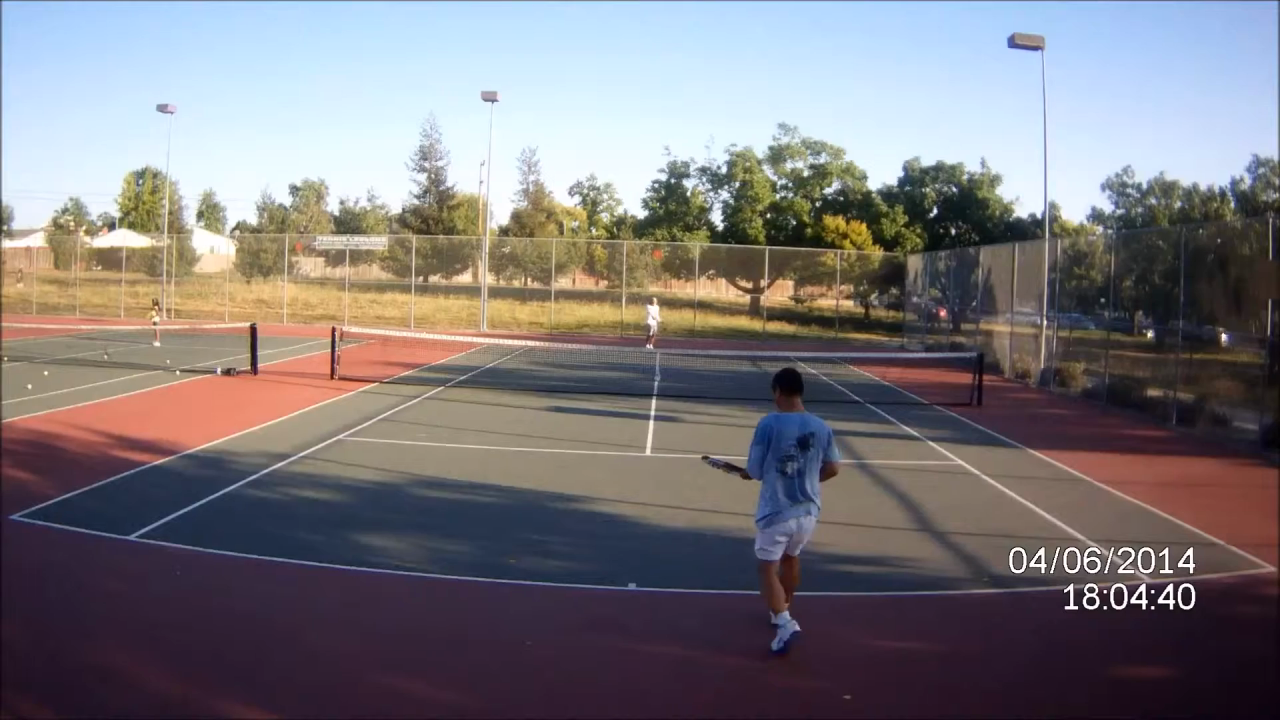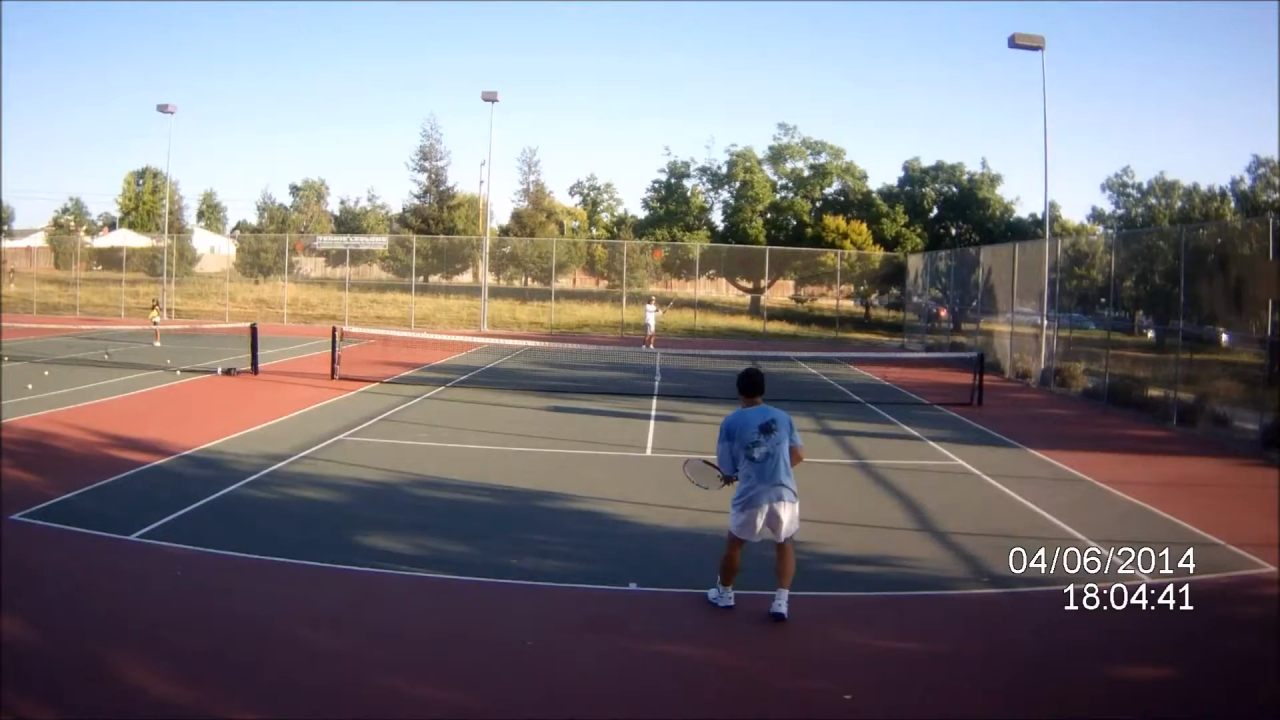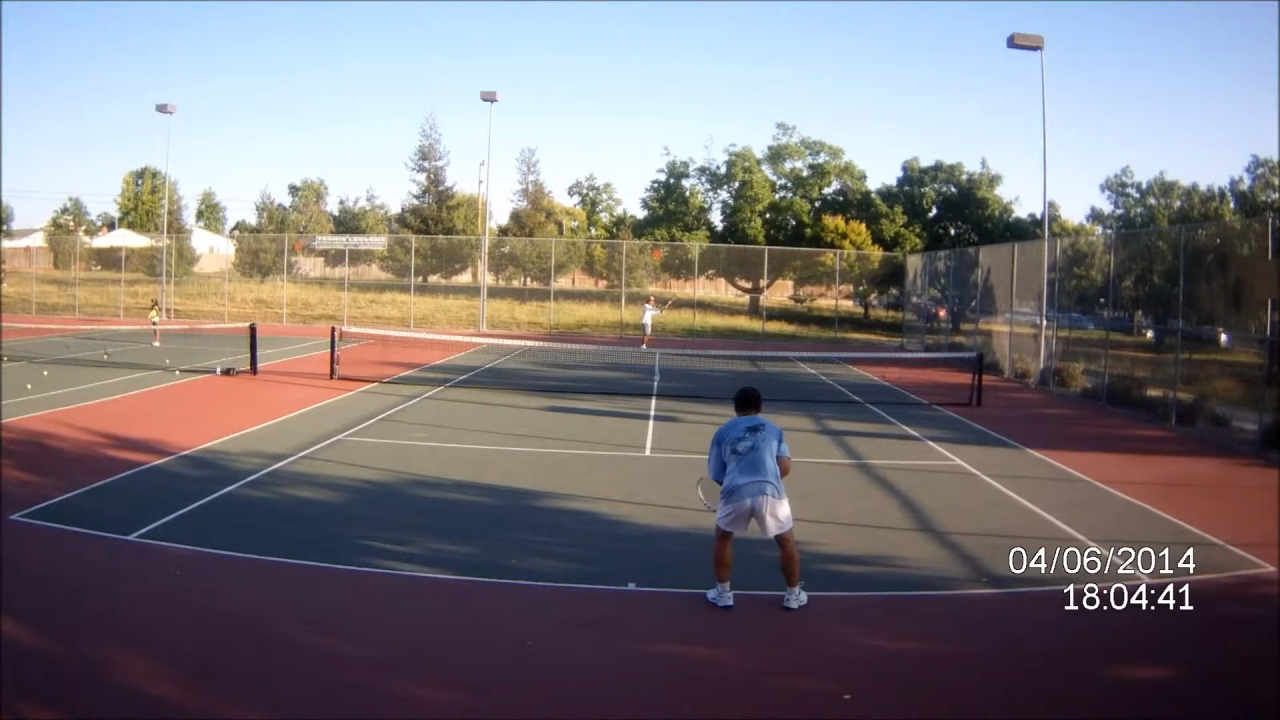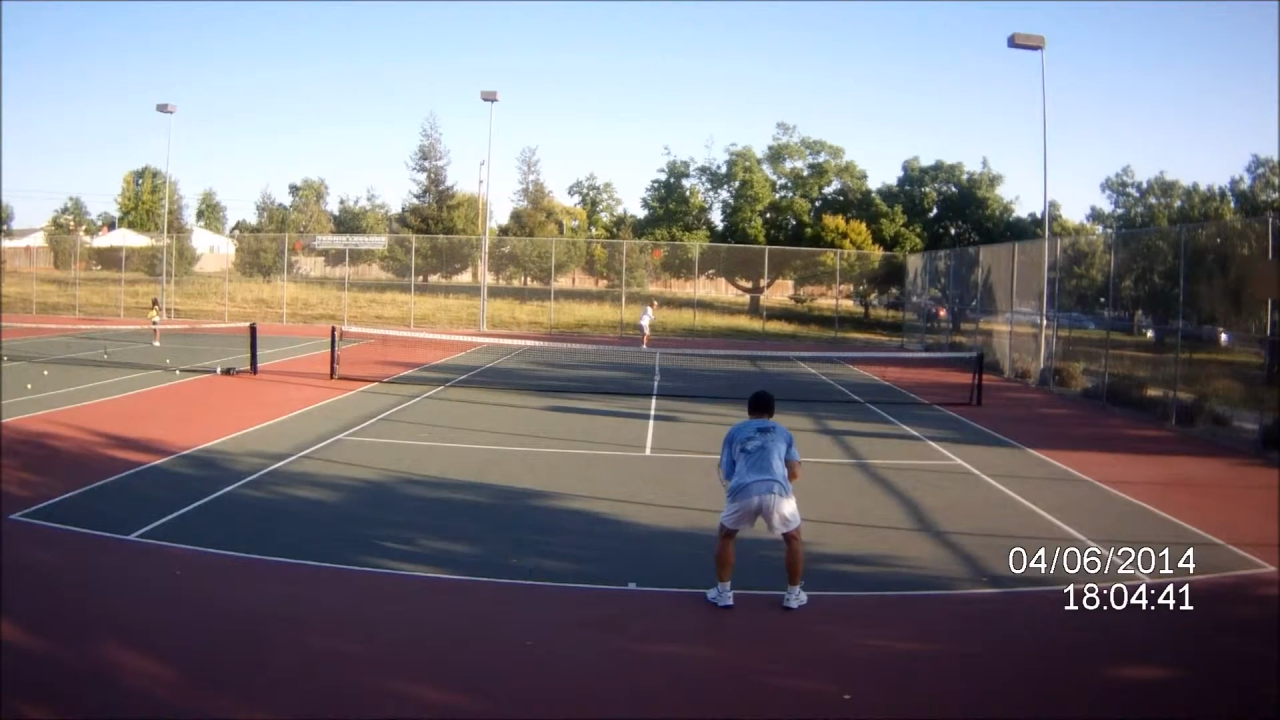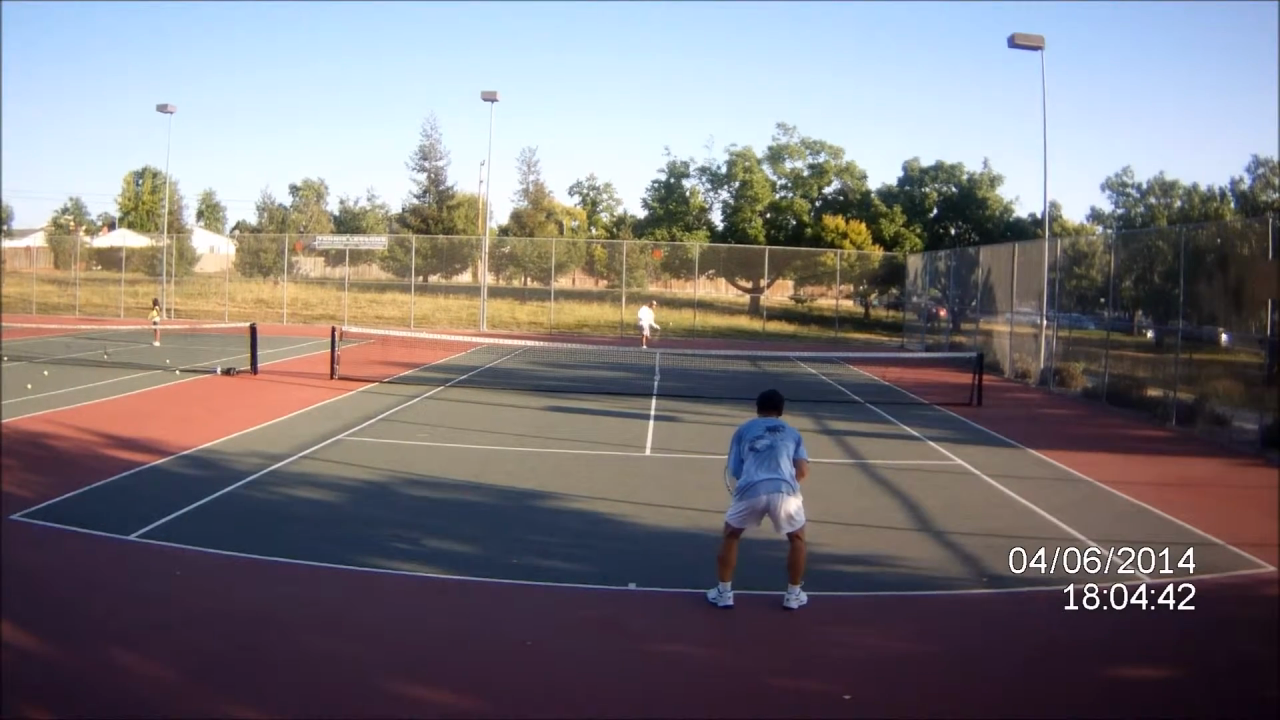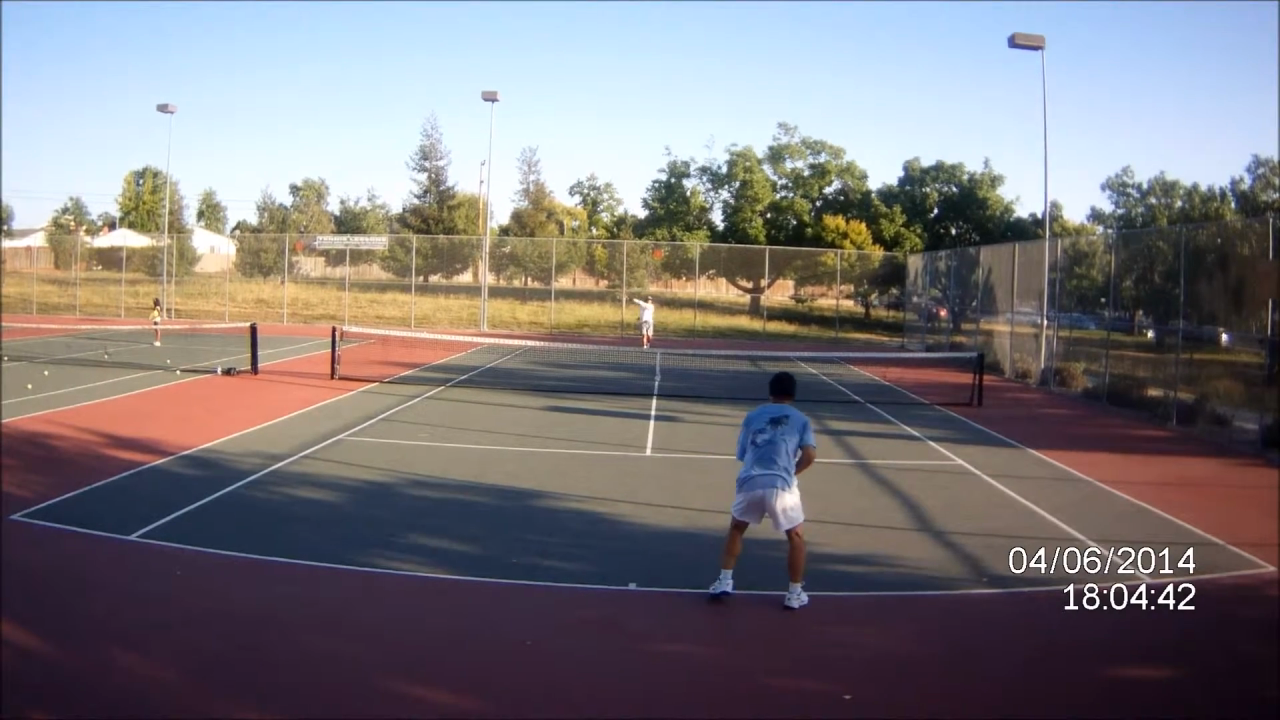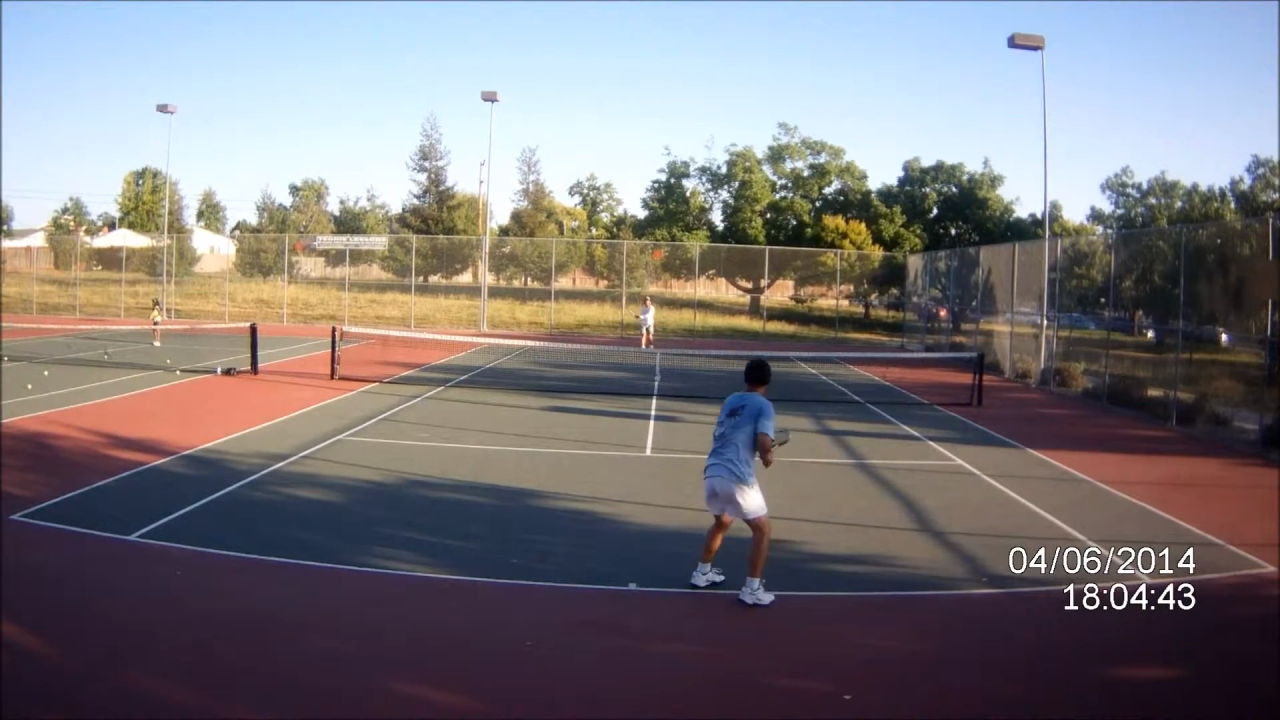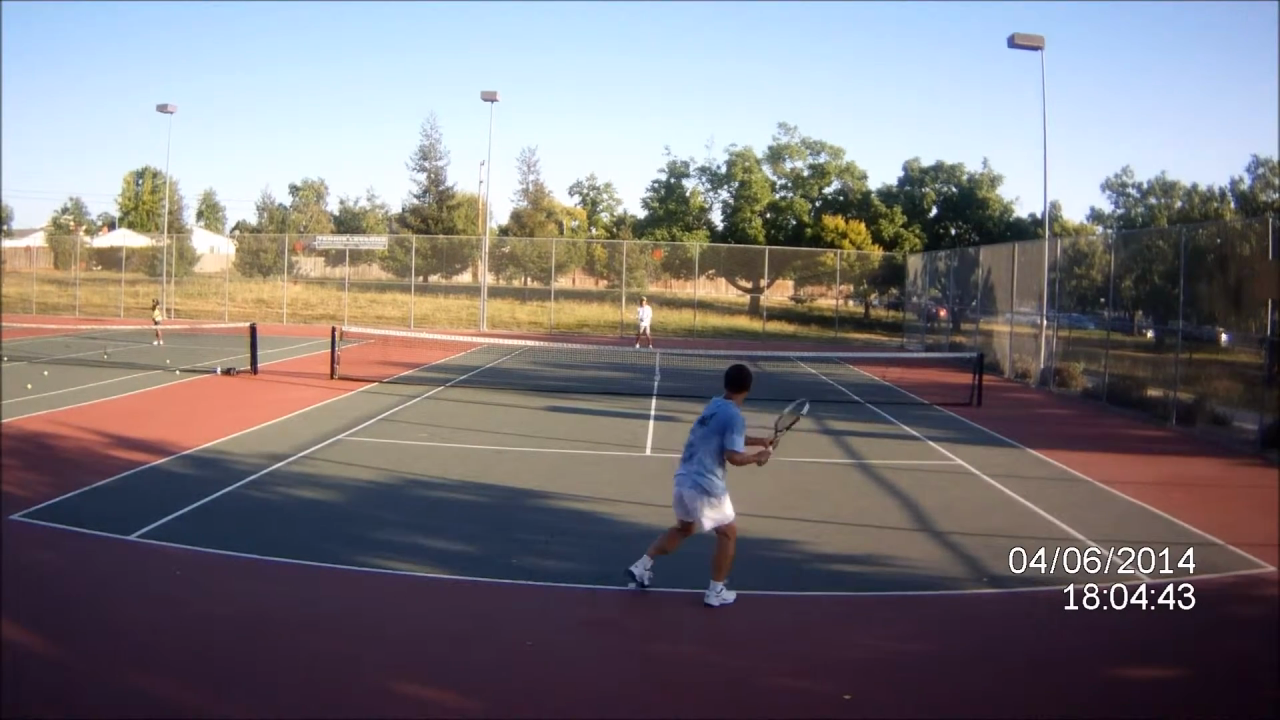
dt=0.4s
person 1, frame 1
left shoulder: (768, 424)
right shoulder: (821, 427)
left elbow: (753, 471)
right elbow: (832, 469)
left hip: (776, 512)
right hip: (807, 509)
left knee: (768, 572)
right knee: (791, 559)
left ankle: (785, 623)
right ankle: (783, 615)
person 1, frame 2
left shoulder: (731, 422)
right shoulder: (783, 418)
left elbow: (727, 470)
right elbow: (797, 456)
left hip: (750, 496)
right hip: (784, 493)
left knee: (734, 545)
right knee: (785, 547)
left ankle: (724, 593)
right ankle: (781, 600)
person 1, frame 3
left shoulder: (723, 432)
right shoulder: (773, 429)
left elbow: (716, 476)
right elbow: (785, 467)
left hip: (735, 493)
right hip: (770, 491)
left knee: (722, 538)
right knee: (786, 542)
left ankle: (723, 593)
right ankle: (793, 594)
person 1, frame 4
left shoulder: (734, 432)
right shoulder: (784, 433)
left elbow: (727, 473)
right elbow: (794, 472)
left hip: (743, 491)
right hip: (776, 491)
left knee: (725, 536)
right knee: (793, 540)
left ankle: (723, 592)
right ankle: (793, 594)
person 1, frame 5
left shoulder: (743, 430)
right shoulder: (793, 433)
left elbow: (735, 471)
right elbow: (802, 471)
left hip: (751, 490)
right hip: (784, 490)
left knee: (730, 536)
right knee: (797, 539)
left ankle: (724, 592)
right ankle: (793, 594)
person 1, frame 6
left shoulder: (752, 416)
right shoulder: (801, 419)
right elbow: (810, 455)
left hip: (750, 482)
right hip: (781, 485)
left knee: (736, 530)
right knee: (796, 538)
left ankle: (725, 582)
right ankle: (795, 594)
person 1, frame 7
left shoulder: (731, 401)
right shoulder: (764, 406)
right elbow: (764, 443)
left wrist: (754, 450)
right wrist: (767, 456)
left hip: (713, 473)
right hip: (738, 478)
left knee: (721, 523)
right knee: (762, 530)
left ankle: (702, 573)
right ankle: (752, 589)
person 1, frame 8
left shoulder: (714, 405)
right shoulder: (734, 416)
right elbow: (733, 457)
left wrist: (757, 441)
right wrist: (759, 456)
left hip: (683, 480)
right hip: (706, 487)
left knee: (682, 529)
right knee: (728, 535)
left ankle: (641, 567)
right ankle: (716, 592)
